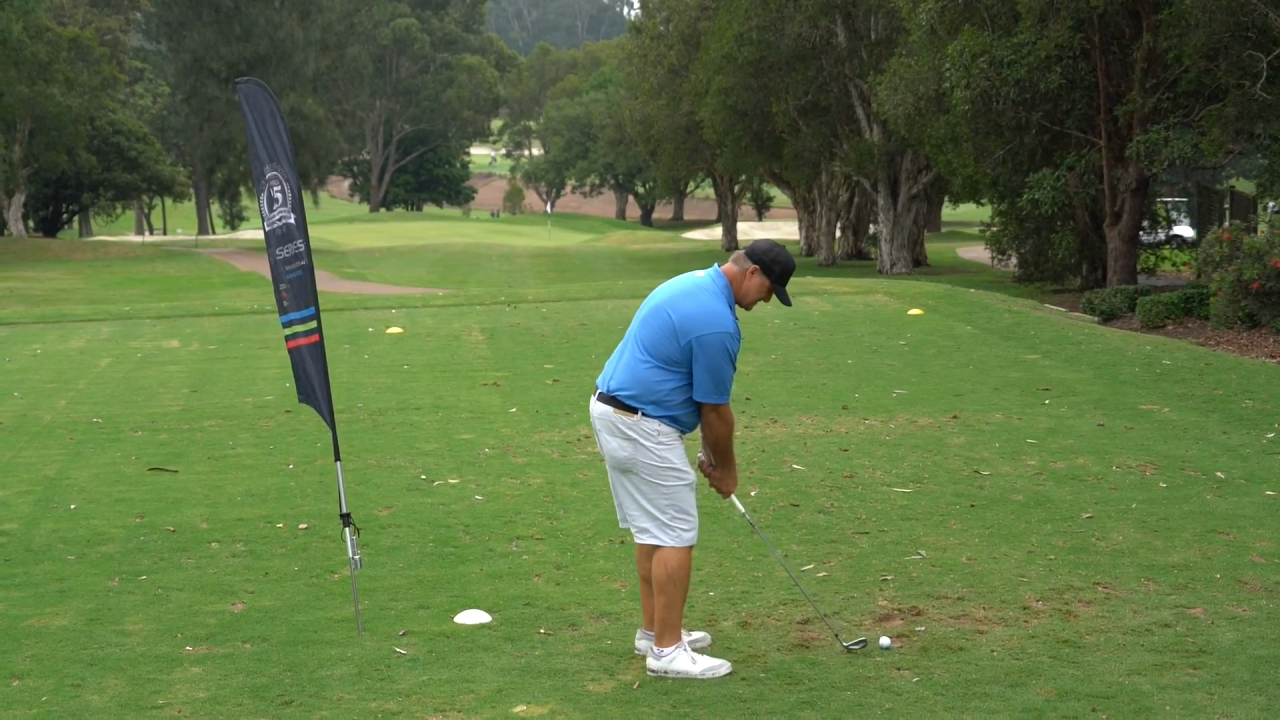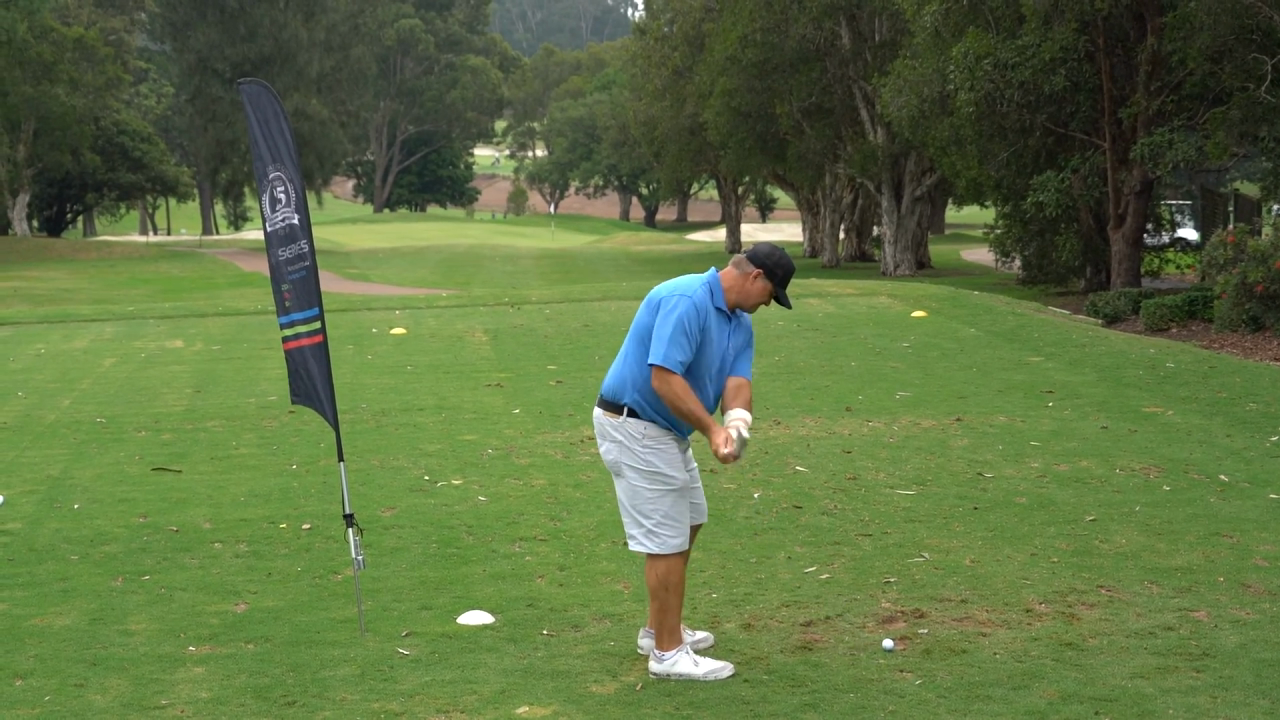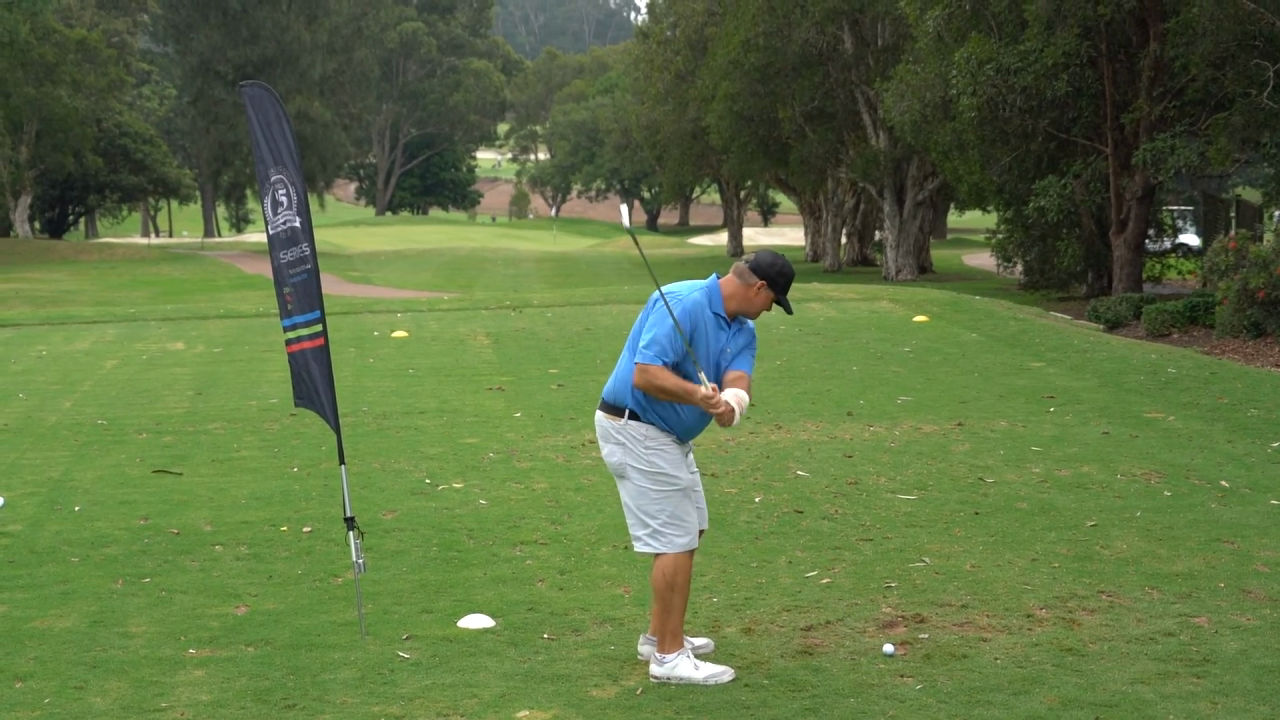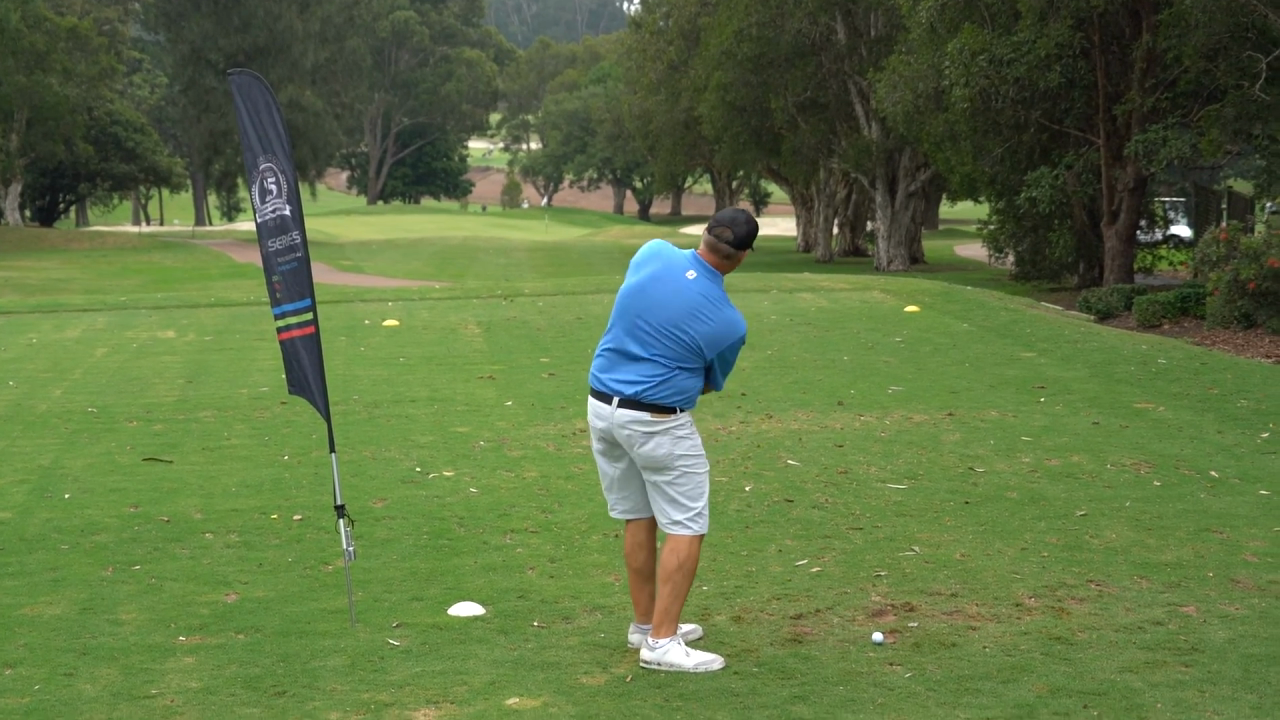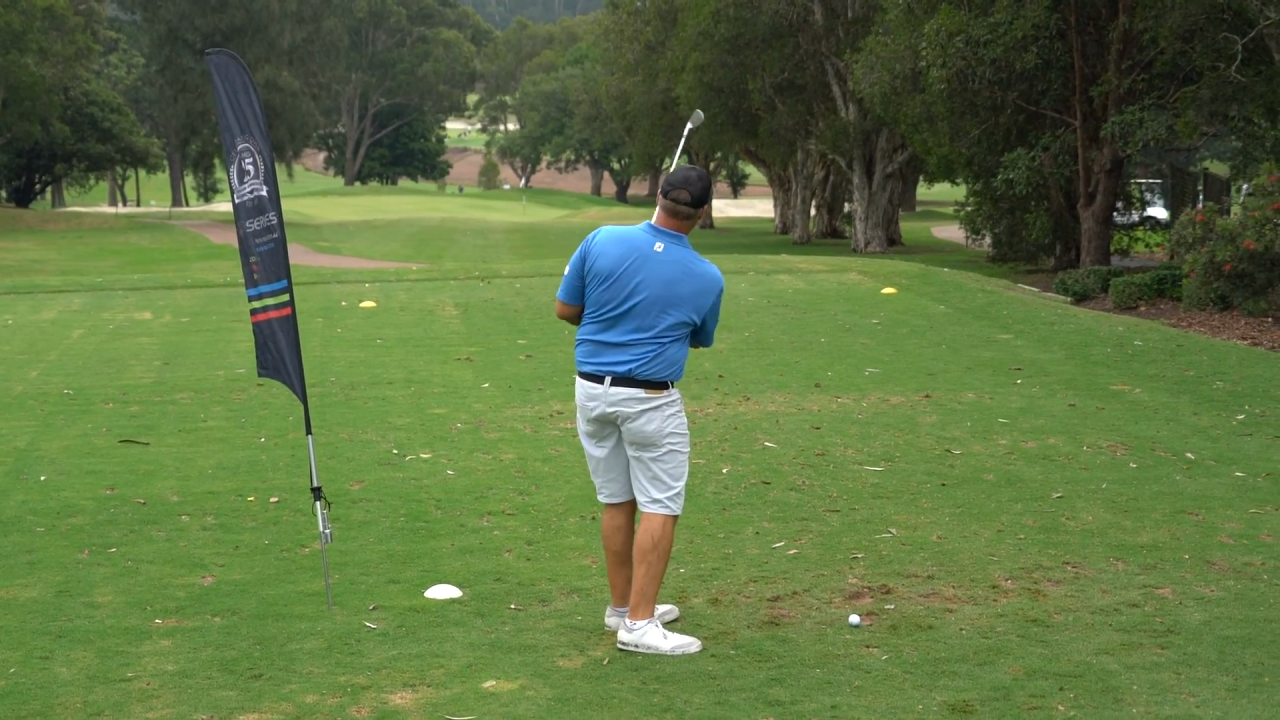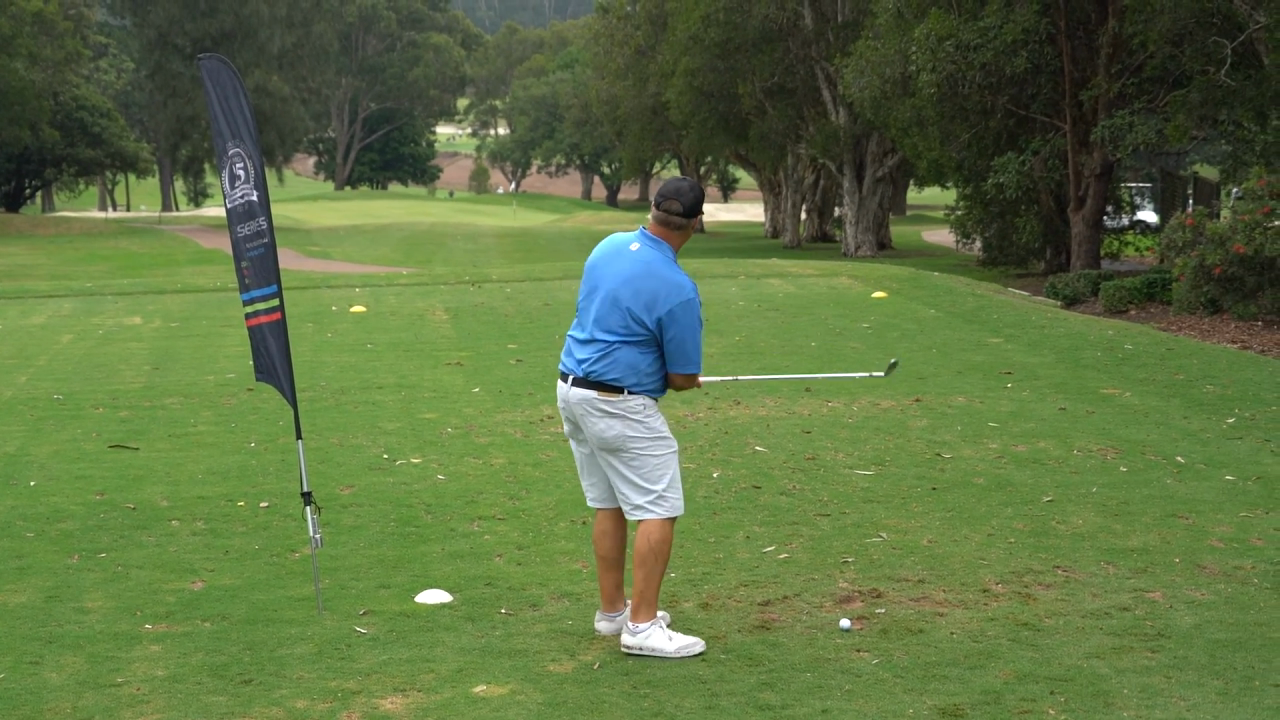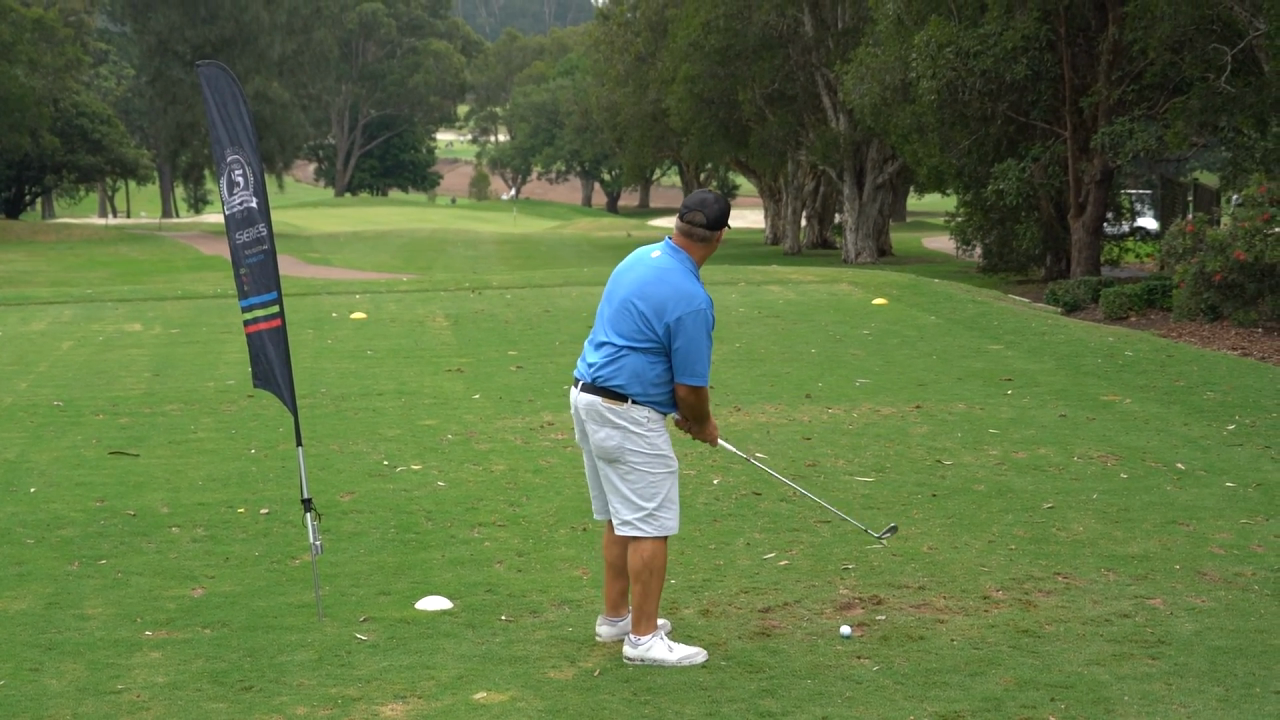
dt=0.4s
person 1, frame 1
left shoulder: (696, 284)
right shoulder: (715, 321)
right elbow: (715, 409)
left wrist: (712, 453)
right wrist: (726, 468)
left hip: (616, 411)
right hip: (641, 424)
left knee: (652, 529)
right knee: (675, 535)
left ankle: (654, 630)
right ankle: (666, 650)
person 1, frame 2
left shoulder: (738, 323)
right shoulder: (686, 299)
left elbow: (737, 382)
right elbow: (663, 379)
left wrist: (735, 426)
right wrist: (710, 428)
left hip: (659, 429)
right hip: (636, 428)
left knee: (685, 526)
right knee: (666, 541)
left ankle: (659, 629)
right ankle: (668, 652)
person 1, frame 3
left shoulder: (743, 331)
right shoulder: (683, 302)
left elbow: (738, 383)
right elbow: (645, 374)
left wrist: (729, 403)
right wrist: (698, 395)
left hip: (666, 435)
right hip: (637, 431)
left knee: (687, 533)
right knee: (675, 543)
left ankle: (659, 636)
right ankle: (670, 656)
person 1, frame 4
left shoulder: (653, 254)
right shoulder: (728, 324)
left hip: (603, 408)
right hip: (658, 423)
left knee: (639, 517)
right knee: (686, 527)
left ankle: (647, 623)
right ankle: (661, 641)
person 1, frame 5
left shoulder: (602, 240)
right shoulder: (707, 278)
left elbow: (566, 309)
left hip: (592, 389)
right hip: (650, 400)
left knee: (616, 501)
right knee: (659, 508)
left ankle: (623, 606)
right ankle: (639, 623)
person 1, frame 6
left shoulder: (608, 247)
right shoulder: (677, 288)
right elbow: (683, 377)
right wrist: (678, 375)
left hip: (575, 390)
right hip: (619, 404)
left knee: (609, 505)
right knee: (657, 511)
left ankle: (612, 610)
right ankle: (643, 625)
person 1, frame 7
left shoulder: (639, 257)
right shoulder: (691, 299)
right elbow: (689, 389)
left wrist: (684, 413)
right wrist: (703, 425)
left hip: (588, 396)
right hip: (626, 413)
left knee: (620, 517)
right knee: (651, 526)
left ankle: (615, 616)
right ankle: (643, 638)
